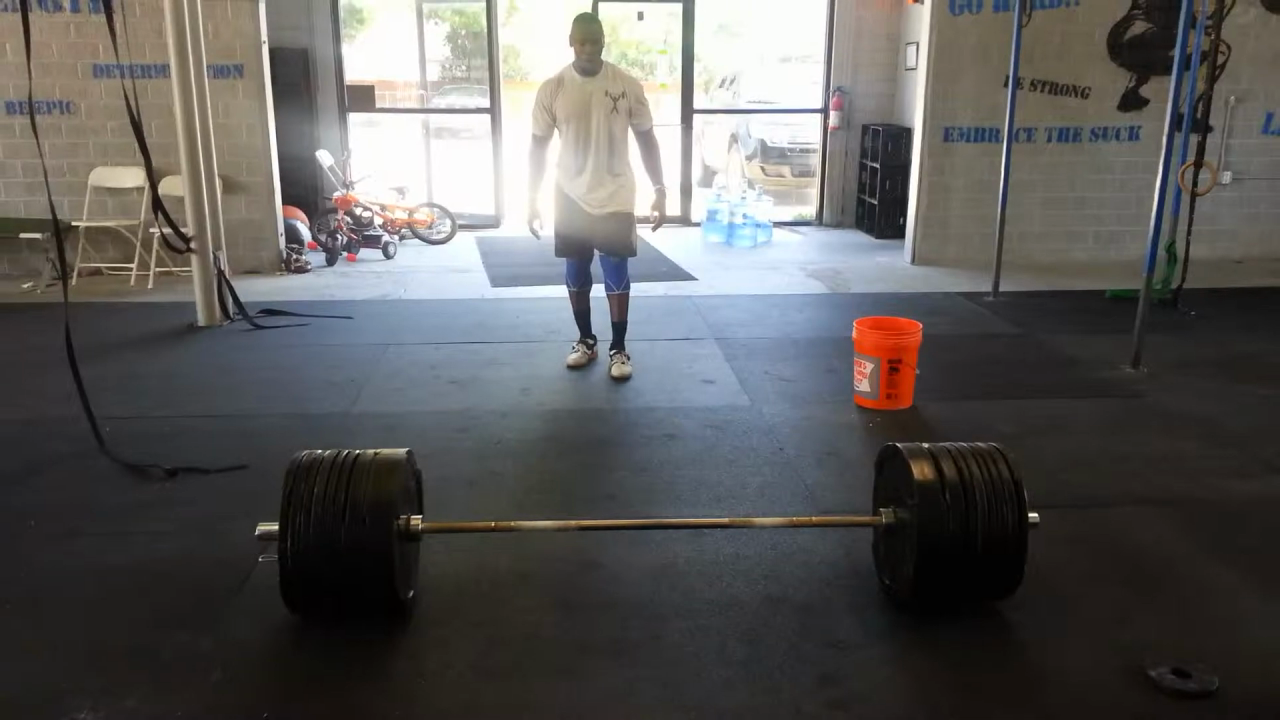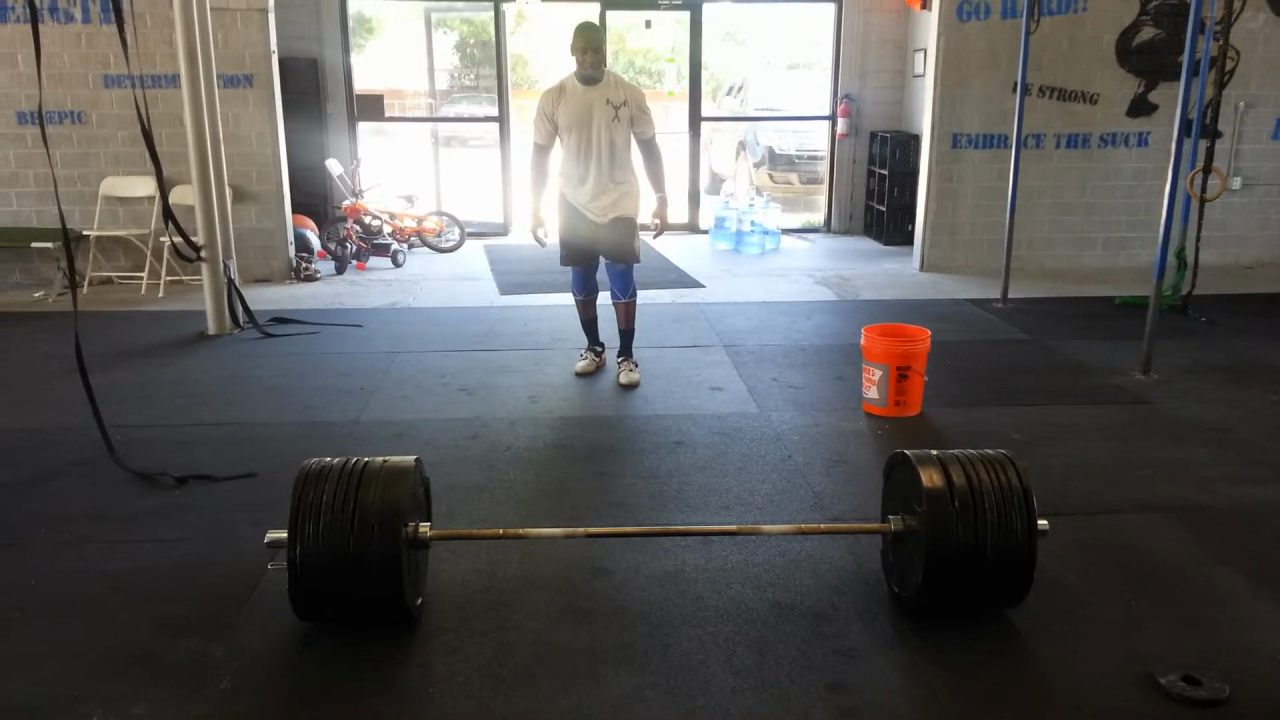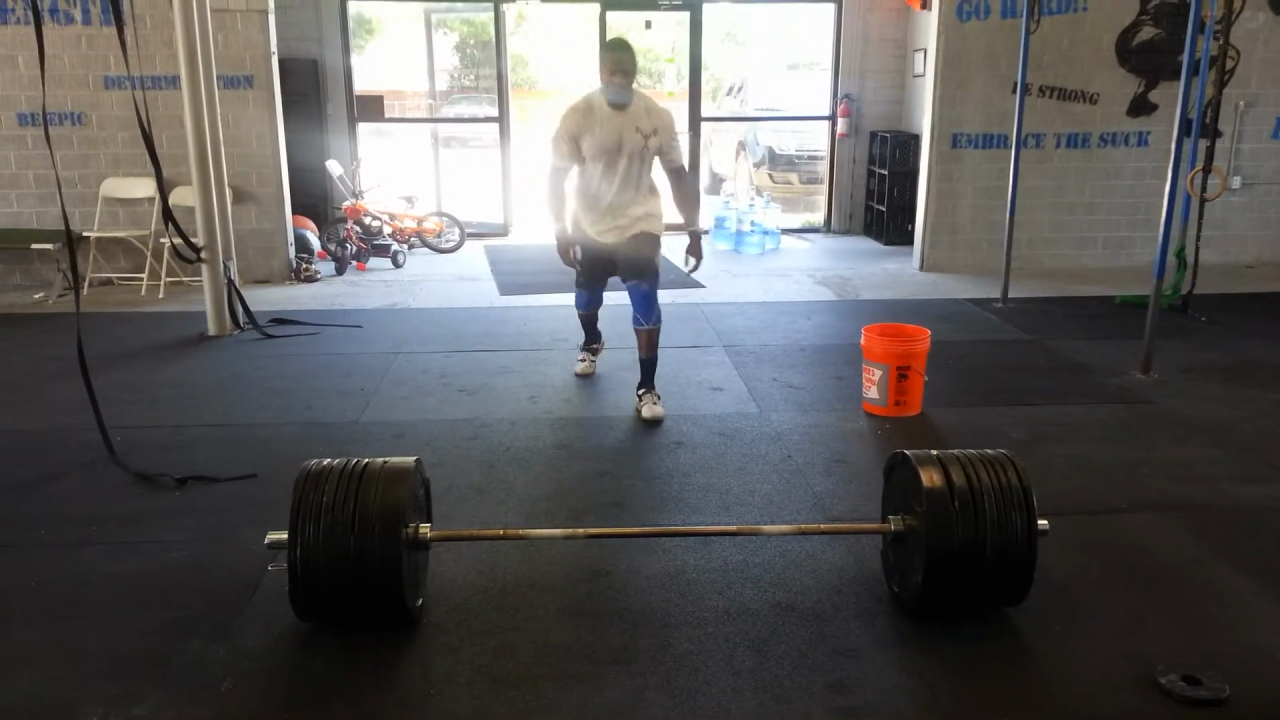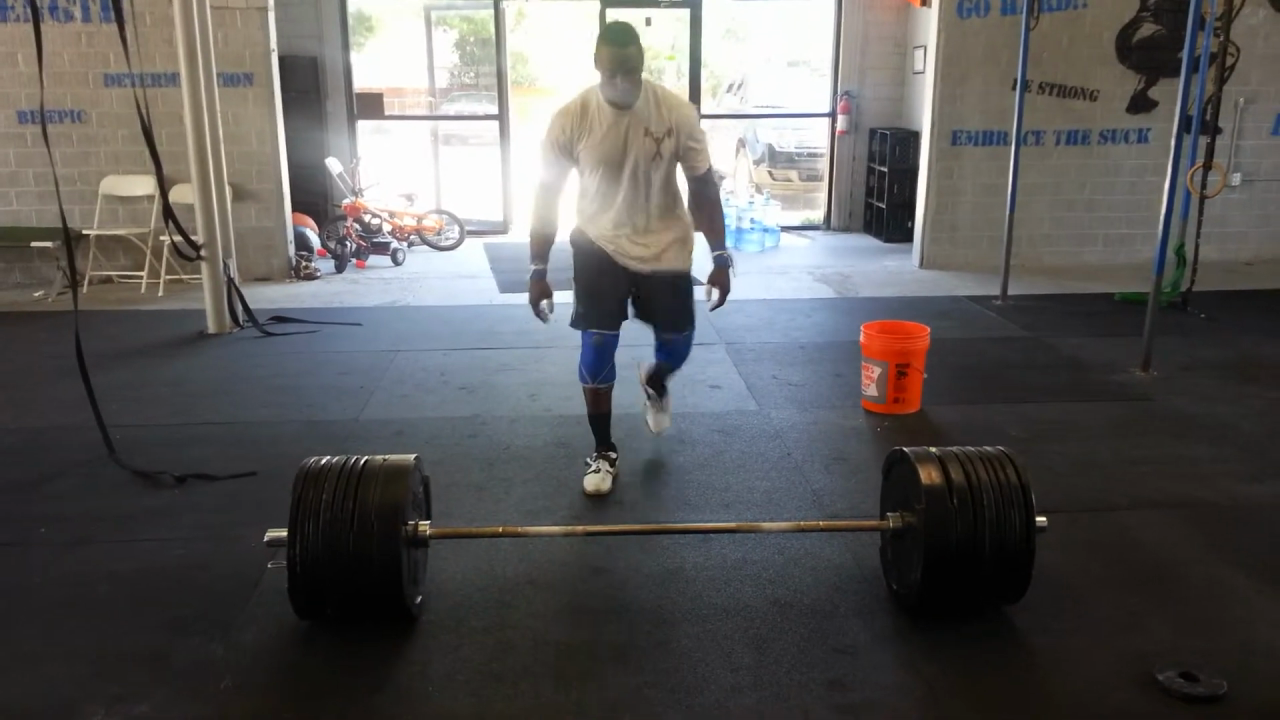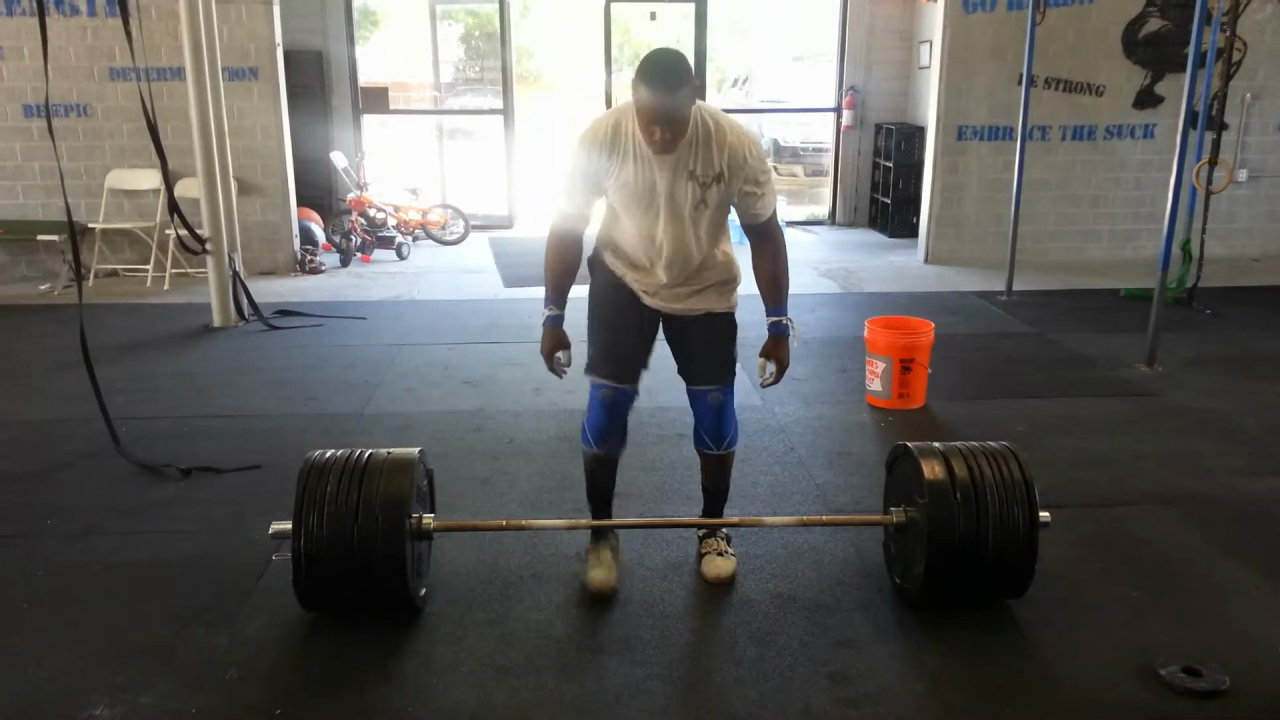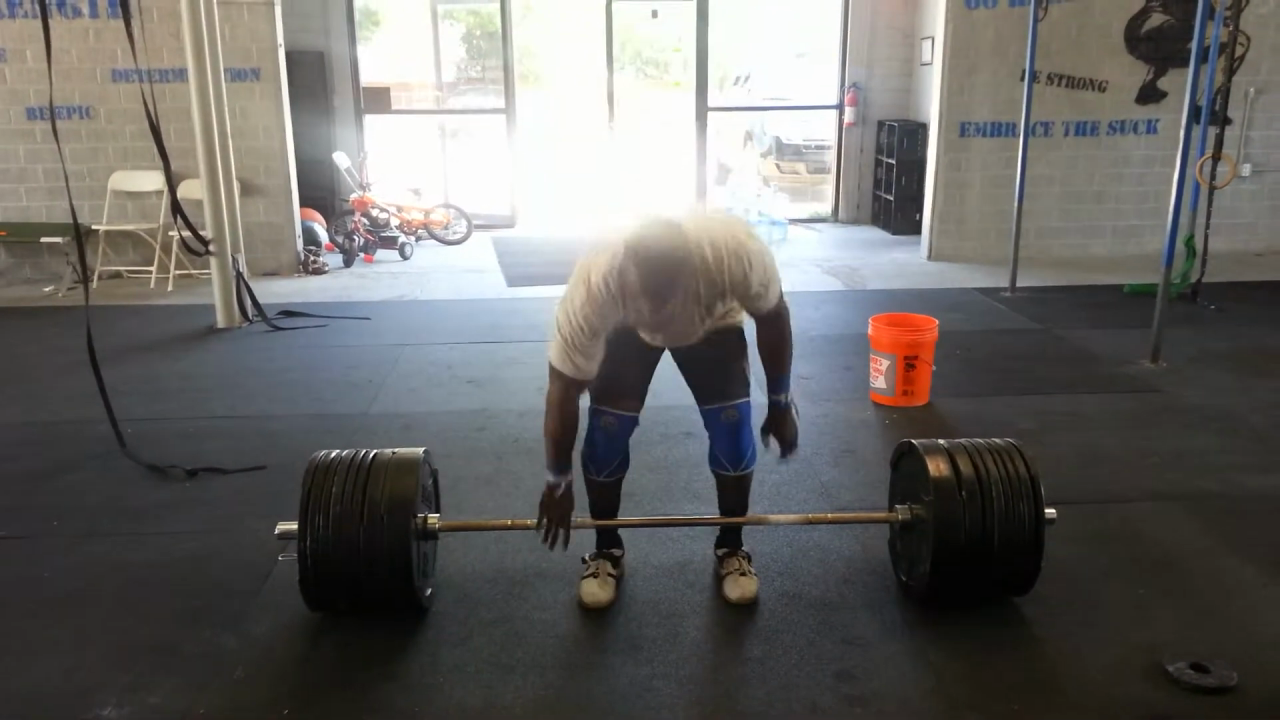
dt=0.7s
person 1, frame 1
left shoulder: (628, 85)
right shoulder: (552, 89)
left elbow: (646, 140)
right elbow: (539, 146)
left wrist: (659, 191)
right wrist: (532, 201)
left hip: (616, 197)
right hip: (570, 198)
left knee: (616, 272)
right knee: (576, 271)
left ankle: (619, 348)
right ankle: (586, 340)
person 1, frame 2
left shoulder: (629, 93)
right shoulder: (554, 98)
left elbow: (649, 148)
right elbow: (541, 155)
left wrist: (661, 199)
right wrist: (536, 208)
left hip: (619, 203)
right hip: (575, 204)
left knee: (621, 278)
right knee: (582, 278)
left ankle: (626, 356)
right ankle: (594, 348)
person 1, frame 3
left shoulder: (658, 117)
right shoulder: (578, 116)
left elbow: (678, 174)
right elbow: (558, 176)
left wrist: (692, 229)
right wrist: (561, 230)
left hip: (640, 220)
right hip: (590, 223)
left knee: (644, 296)
right knee: (588, 294)
left ankle: (647, 388)
right ankle: (592, 344)
person 1, frame 4
left shoulder: (677, 112)
right shoulder: (571, 118)
left elbow: (703, 185)
right elbow: (548, 194)
left wrist: (720, 257)
right wrist: (538, 269)
left hip: (665, 244)
right hip: (599, 244)
left knee: (677, 341)
right knee: (598, 345)
left ankle: (654, 383)
right ankle: (604, 451)
person 1, frame 5
left shoulder: (734, 144)
right shoulder: (602, 137)
left elbow: (764, 233)
right elbow: (568, 225)
left wrist: (778, 325)
right wrist: (553, 316)
left hip: (705, 288)
right hip: (622, 277)
left knee: (714, 409)
right knee: (608, 402)
left ankle: (712, 527)
right ankle: (601, 537)
person 1, frame 6
left shoulder: (737, 251)
right shoulder: (595, 285)
left elbow: (772, 318)
right elbow: (565, 390)
left wrist: (780, 404)
right wrist: (557, 482)
left hip: (713, 324)
right hip: (625, 330)
left knee: (733, 427)
right knee: (607, 428)
left ankle: (731, 549)
right ankle: (606, 552)
